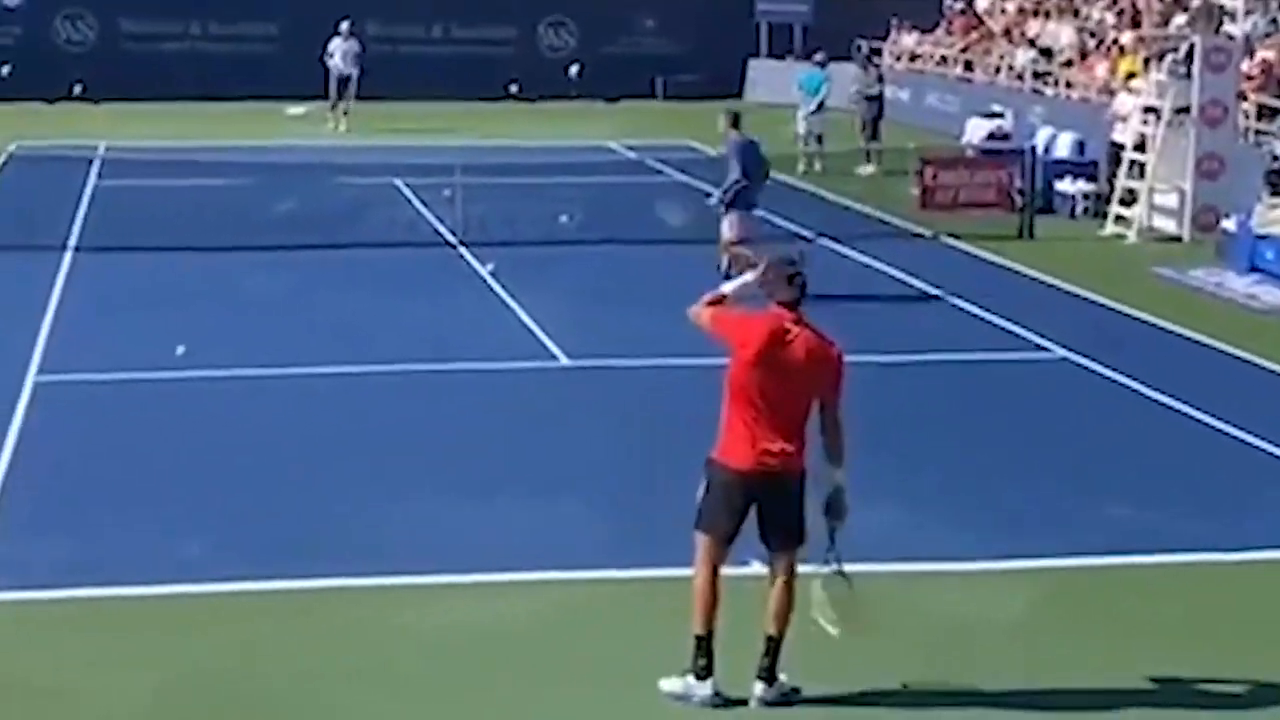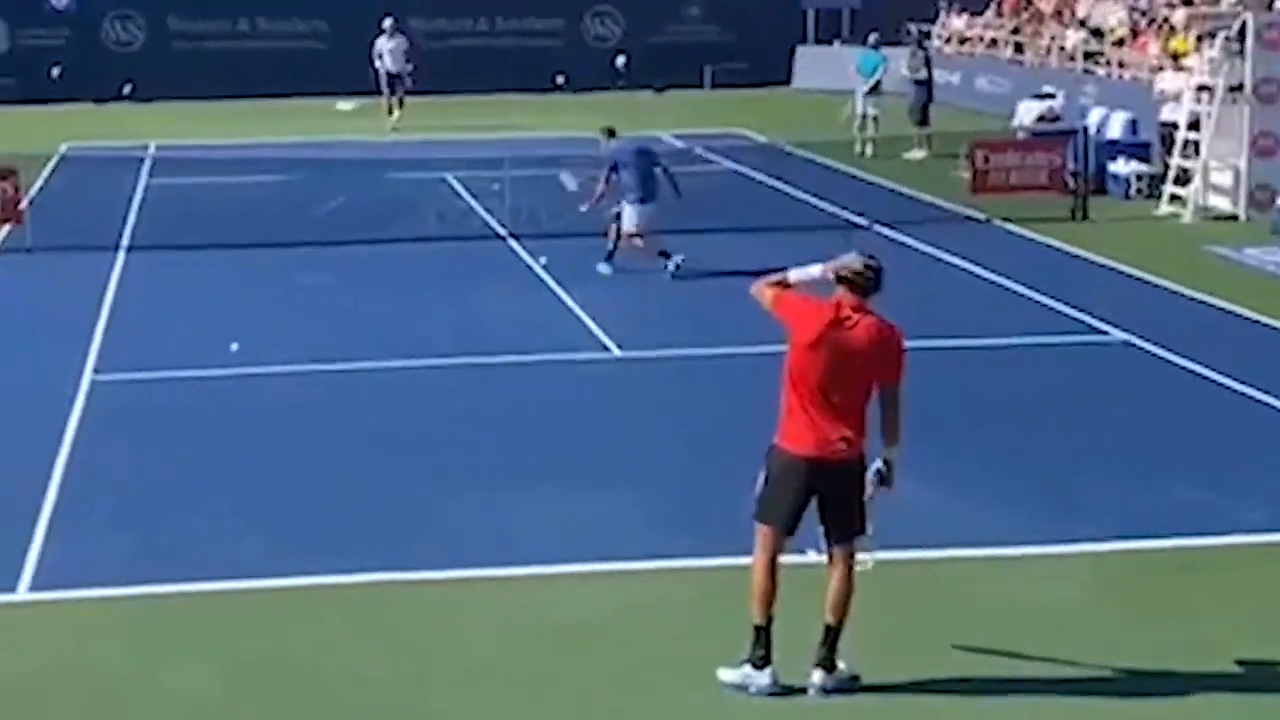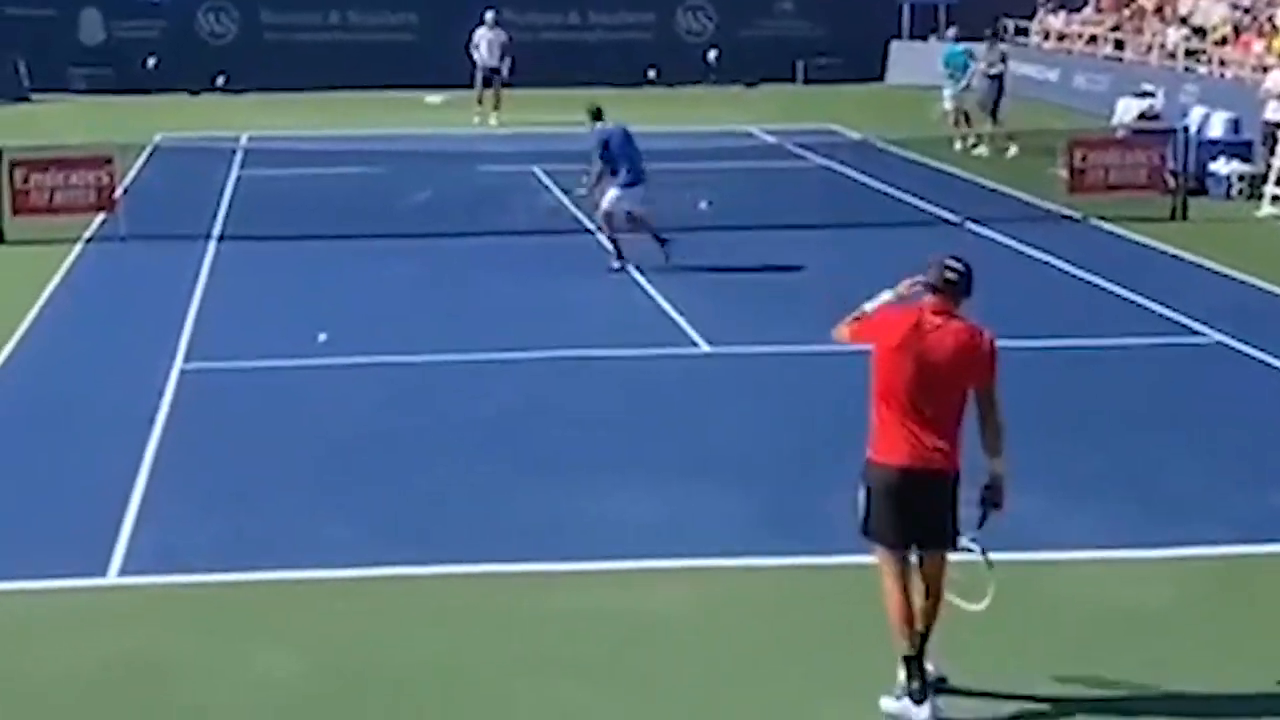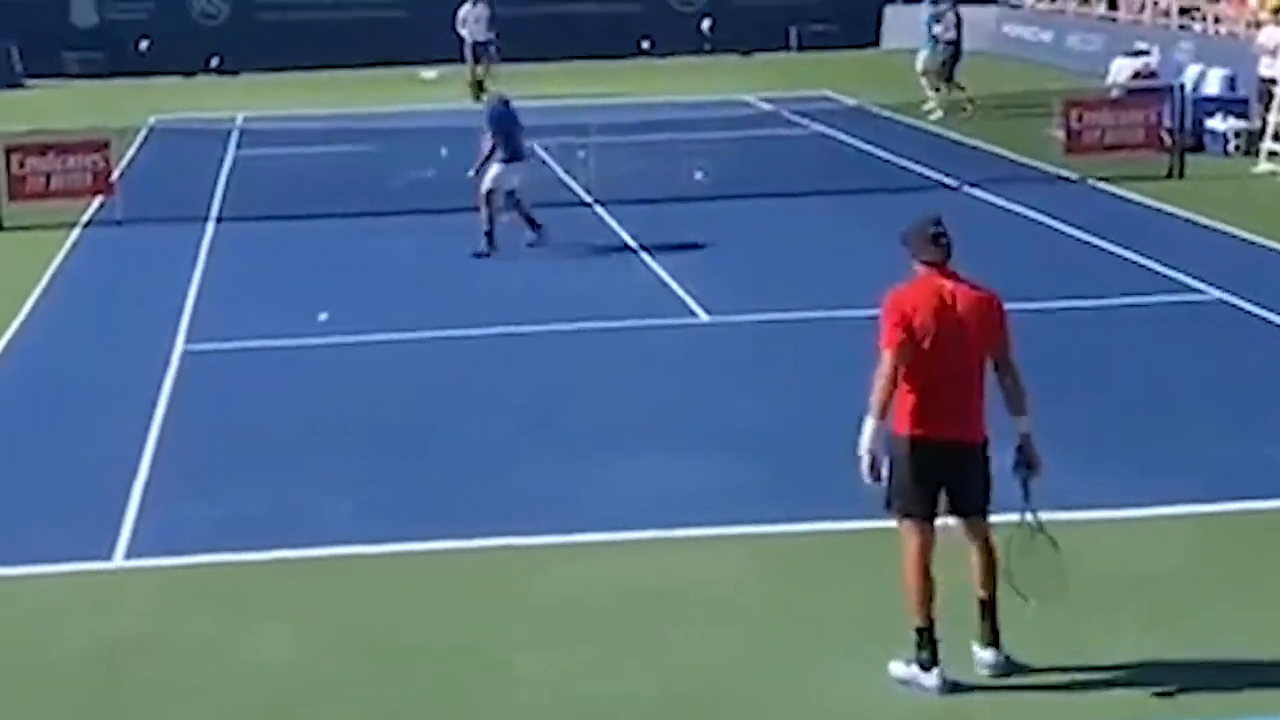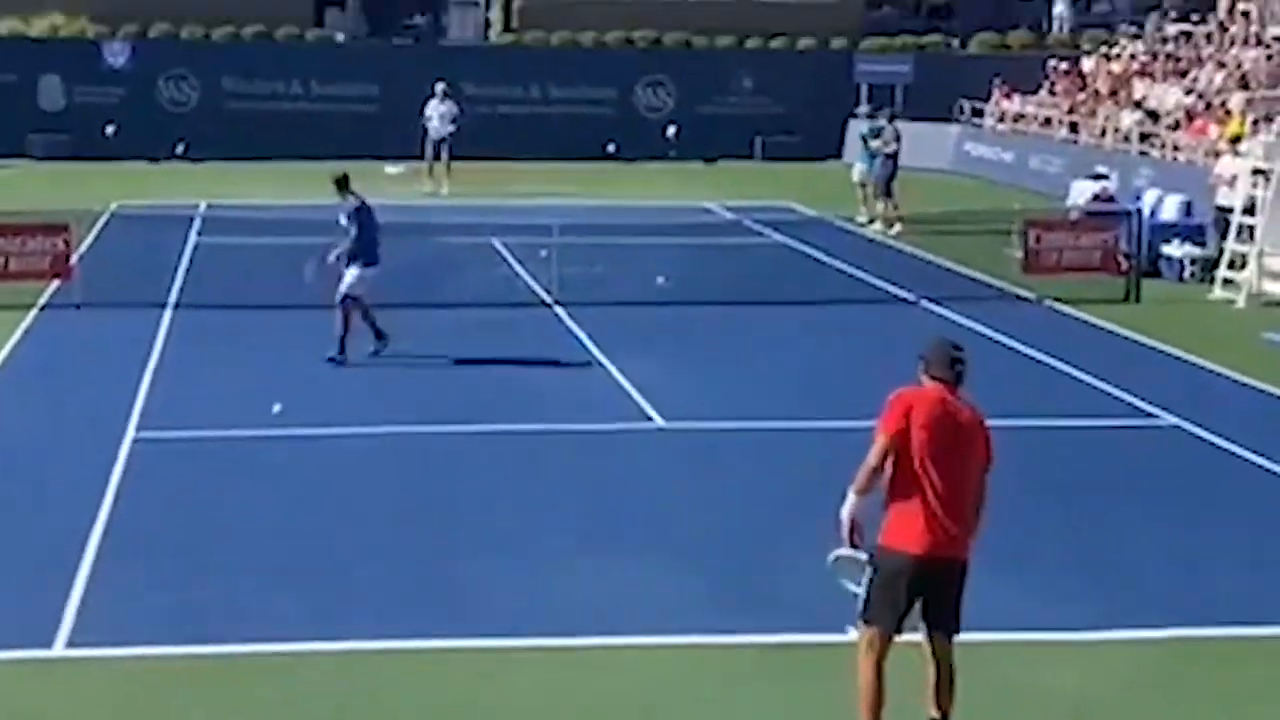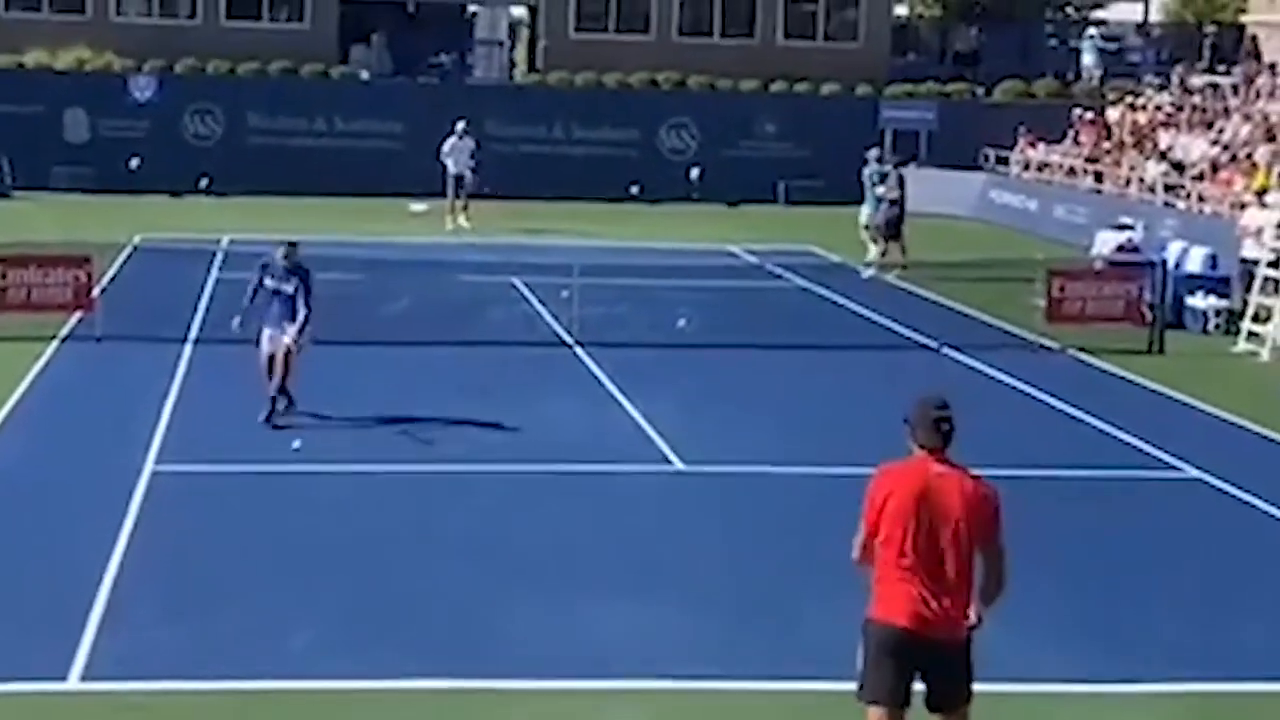
dt=0.7s
person 1, frame 1
left shoulder: (749, 328)
right shoulder: (825, 351)
left elbow: (697, 311)
right elbow: (831, 425)
left wrist: (746, 279)
right wrist: (837, 484)
left hip: (733, 466)
right hip: (786, 472)
left knee: (707, 564)
right knee: (782, 571)
left ankle: (701, 675)
right ankle: (766, 679)
person 1, frame 2
left shoulder: (810, 314)
right shoulder: (886, 337)
left elbow: (760, 288)
right elbow: (890, 407)
left wrist: (819, 270)
right wrist: (887, 459)
left hip: (793, 453)
right hip: (845, 460)
left knee: (766, 550)
right knee: (841, 560)
left ankle: (760, 664)
right ankle: (826, 666)
person 1, frame 3
left shoulder: (891, 323)
right shoulder: (977, 341)
left elbow: (841, 332)
right elbow: (988, 416)
left wrist: (889, 297)
right wrist: (996, 474)
left hip: (888, 465)
right hip: (940, 470)
left knee: (895, 574)
right knee: (932, 569)
right ankle: (915, 666)
person 1, frame 4
left shoulder: (903, 300)
right shoulder: (986, 301)
left elbow: (889, 373)
right elbow: (1008, 375)
left wrist: (868, 437)
right wrist: (1025, 436)
left hip: (917, 438)
right hip: (969, 438)
left knee: (917, 543)
right knee: (979, 535)
left ankle: (926, 661)
right ankle: (989, 645)
person 1, frame 5
left shoulder: (907, 400)
right shoulder: (977, 424)
left elbow: (875, 463)
left wrist: (851, 506)
left hip: (903, 544)
right hip: (952, 552)
left knee: (872, 647)
right knee: (940, 650)
person 1, frame 6
left shoulder: (888, 479)
right shoulder: (980, 494)
left elbow: (861, 553)
right elbow: (996, 578)
right wrist: (977, 609)
left hip: (891, 622)
right hip: (950, 629)
